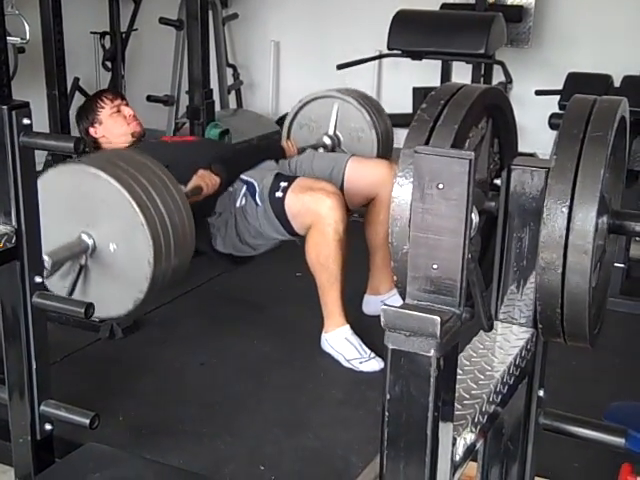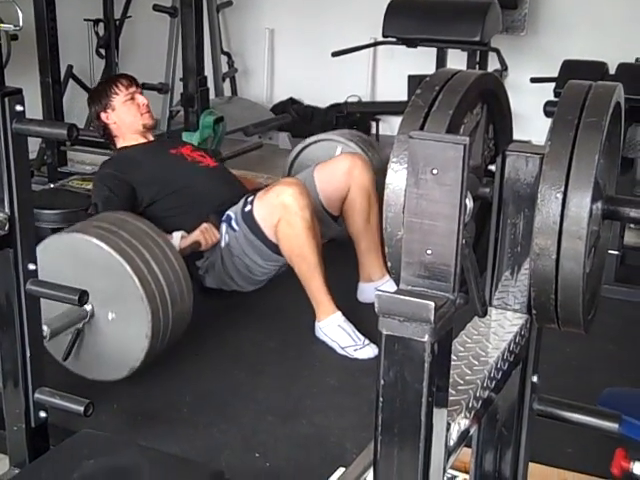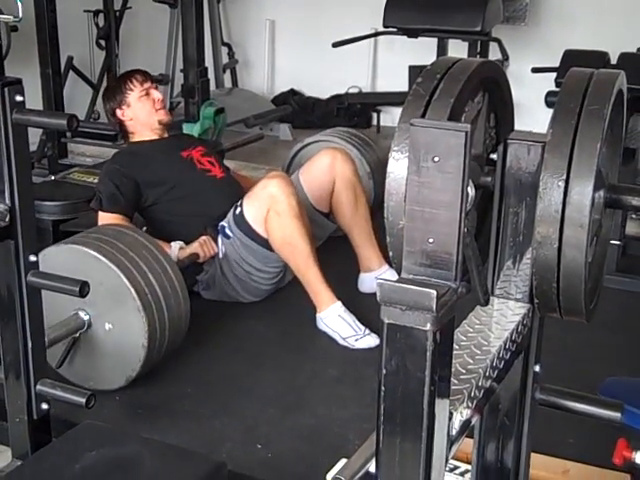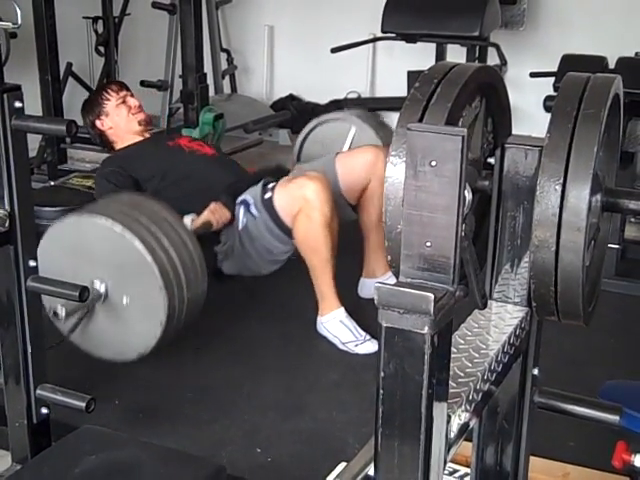
dt=0.5s
person 1, frame 1
left shoulder: (163, 146)
left wrist: (280, 149)
right wrist: (188, 189)
right hip: (235, 202)
left knee: (384, 175)
right knee: (326, 204)
left ankle: (381, 293)
right ankle: (335, 331)
person 1, frame 2
left shoulder: (175, 145)
right shoulder: (115, 173)
left wrist: (271, 188)
right wrist: (179, 240)
left hip: (260, 215)
right hip: (224, 245)
left knee: (352, 166)
right knee: (289, 196)
left ankle: (374, 282)
right ankle: (328, 320)
person 1, frame 3
left shoulder: (191, 142)
right shoulder: (123, 167)
left wrist: (289, 195)
right wrist: (177, 251)
left hip: (274, 244)
right hip: (222, 260)
left knee: (333, 161)
right knee: (275, 188)
left ankle: (375, 272)
right ankle: (329, 310)
person 1, frame 4
left shoulder: (174, 140)
right shoulder: (116, 170)
left wrist: (285, 173)
right wrist: (190, 222)
left hip: (263, 193)
right hip: (235, 223)
left knee: (372, 158)
right knee: (312, 189)
left ankle: (376, 276)
right ankle: (331, 315)
